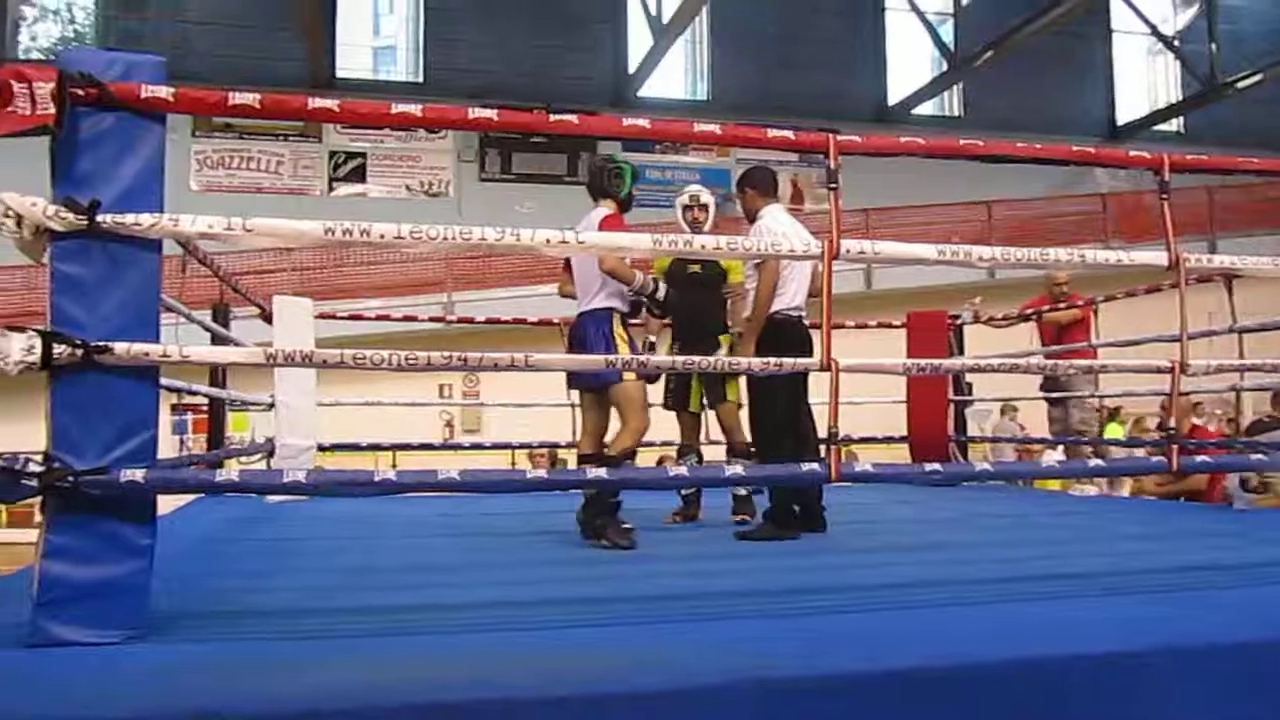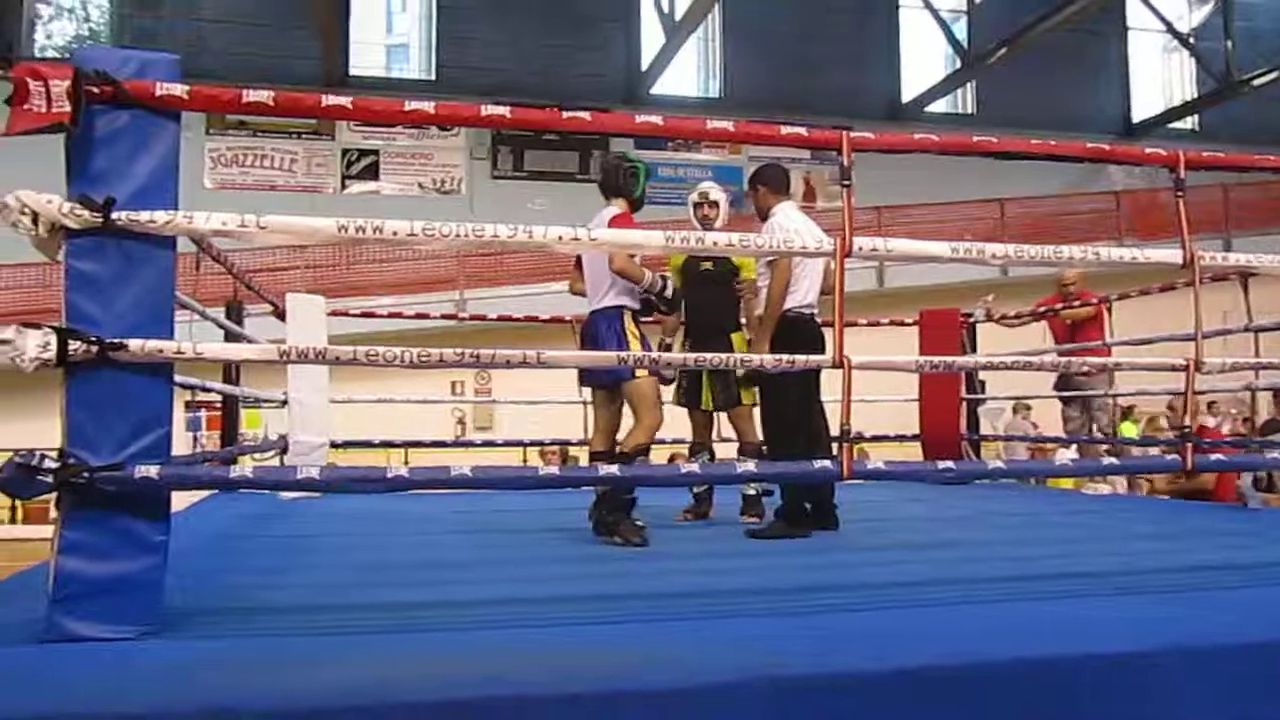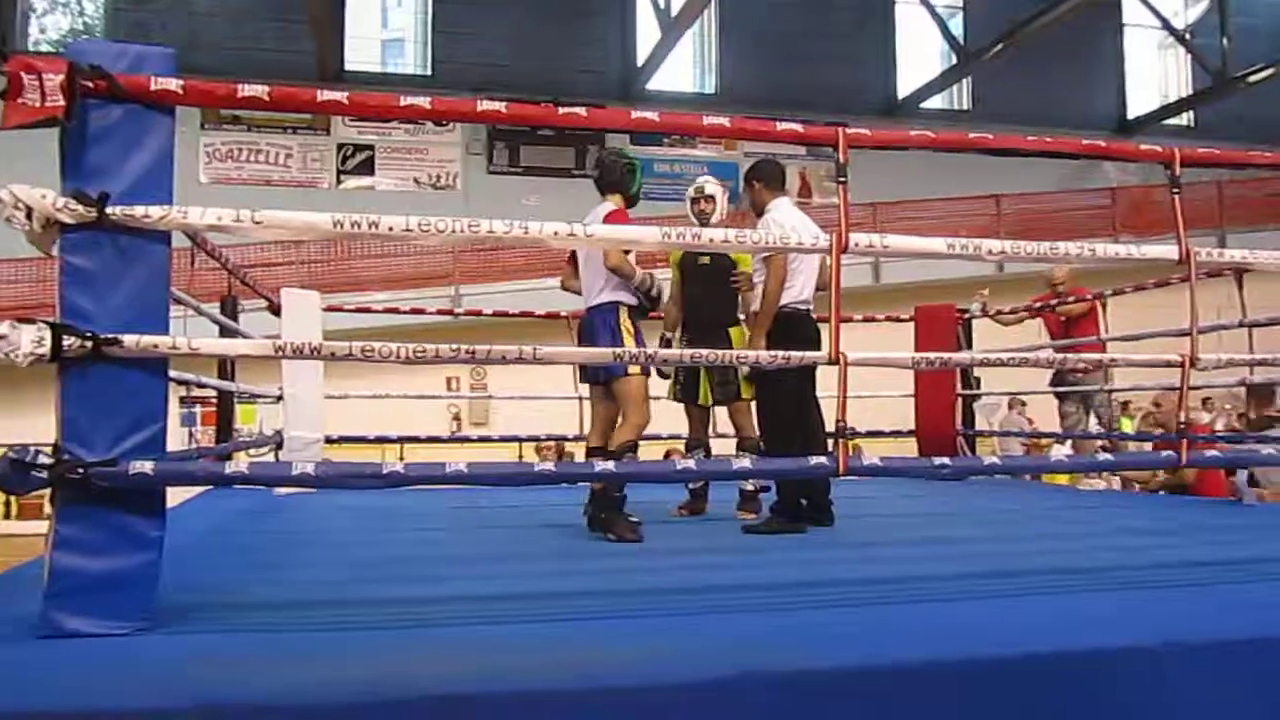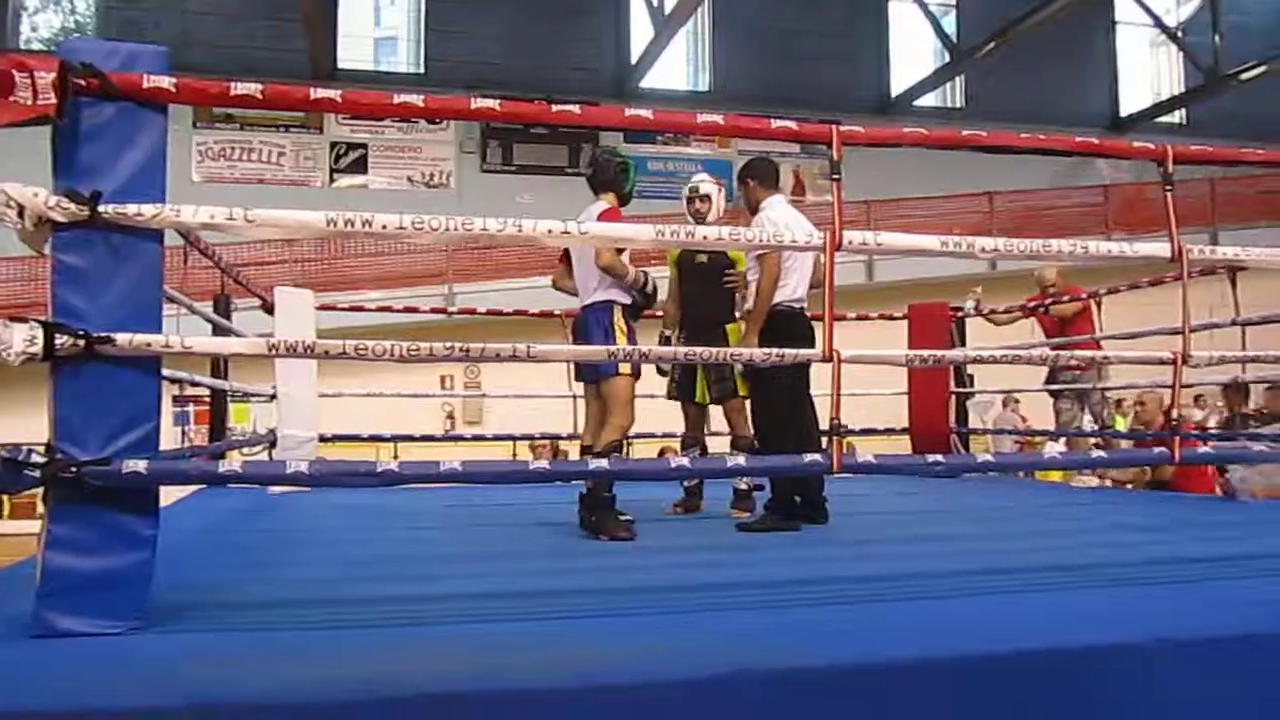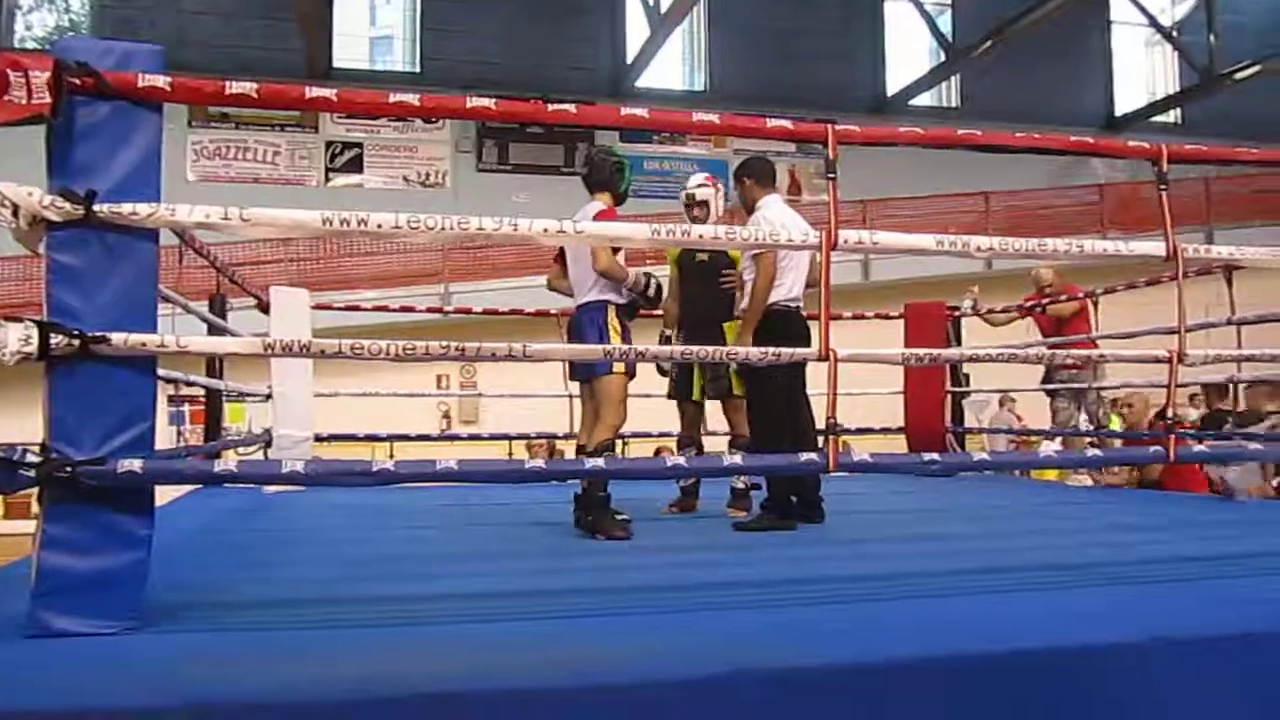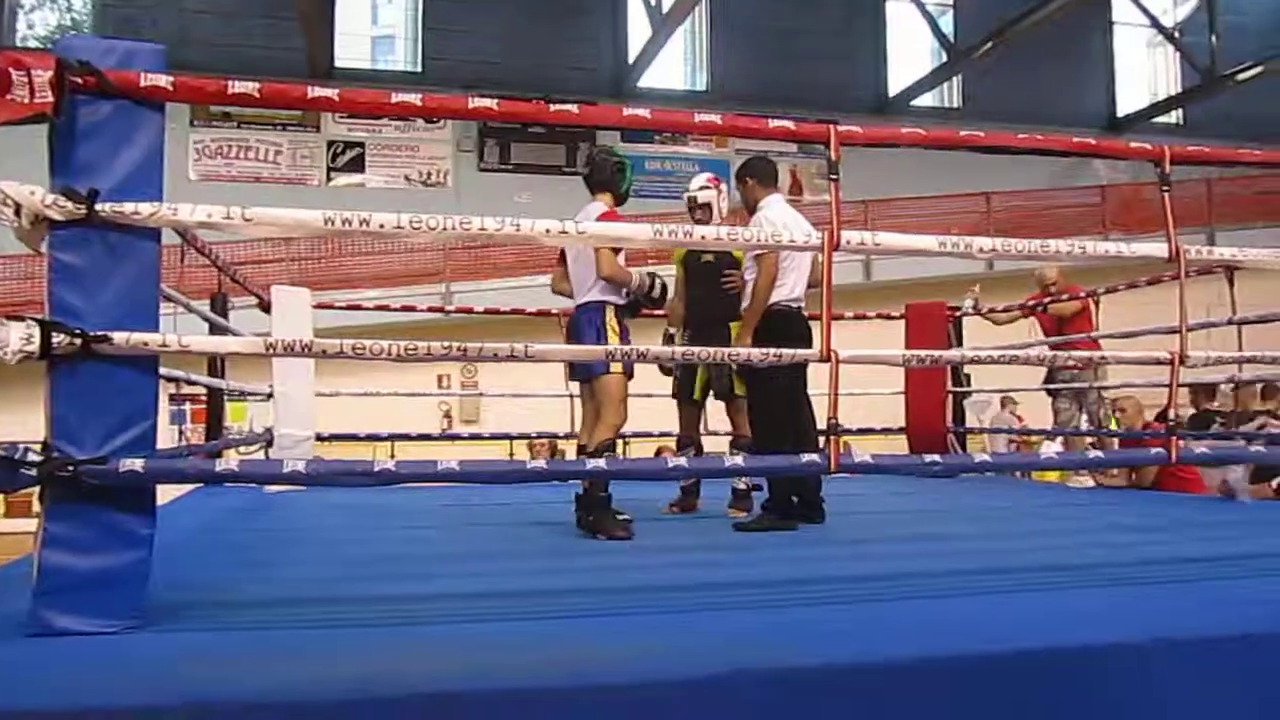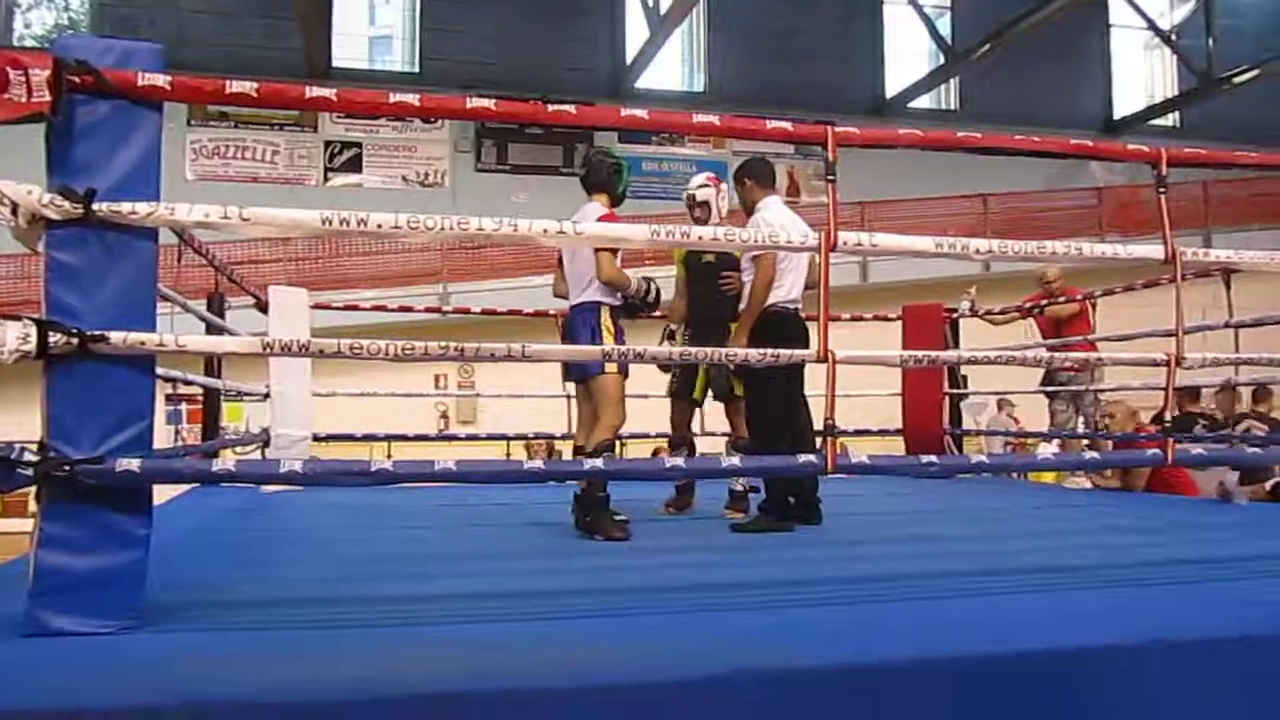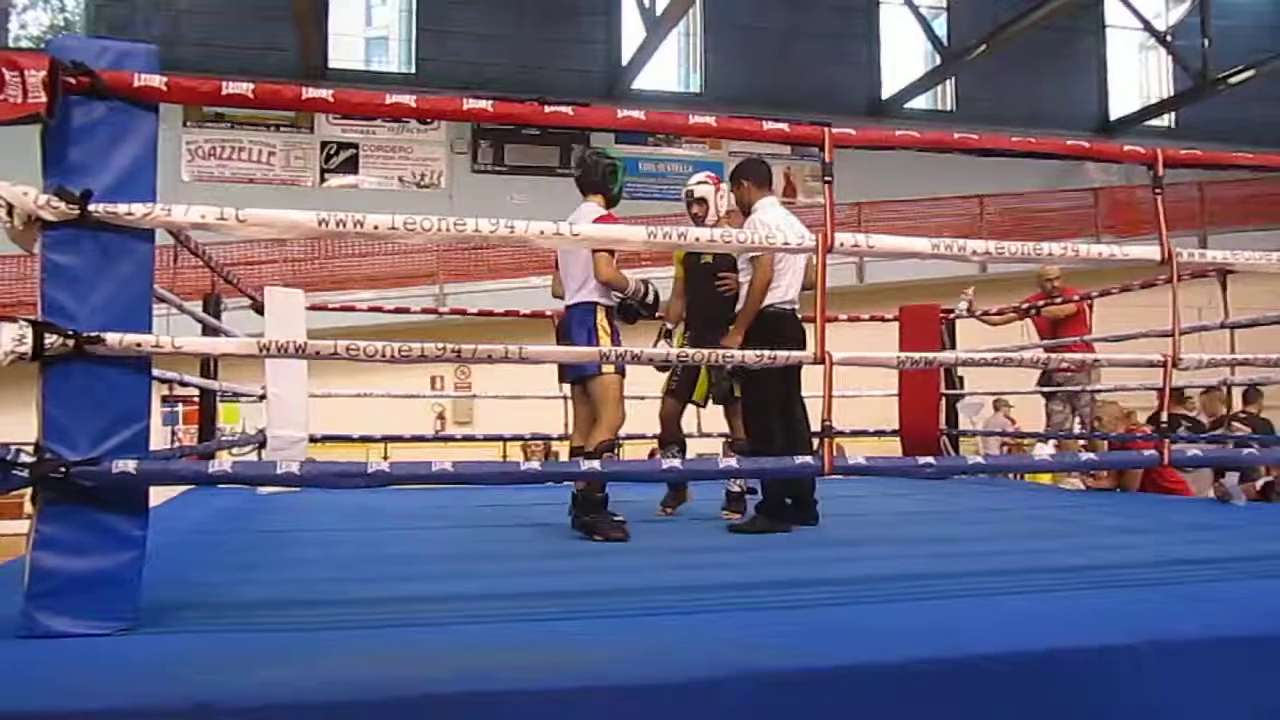
dt=0.1s
person 1, frame 1
left shoulder: (583, 227)
right shoulder: (610, 218)
left elbow: (568, 285)
right elbow: (610, 263)
right wrist: (647, 285)
left hip: (584, 326)
right hip: (606, 326)
left knee: (593, 428)
right knee: (636, 421)
left ankle: (593, 511)
right ankle: (600, 509)
person 1, frame 2
left shoulder: (595, 224)
right shoulder: (620, 217)
left elbow: (577, 283)
right elbow: (619, 263)
right wrist: (655, 284)
left hip: (596, 322)
right hip: (618, 323)
left knee: (605, 425)
right knee: (649, 418)
left ankle: (604, 508)
right ankle: (615, 505)
person 1, frame 3
left shoulder: (588, 221)
right shoulder: (615, 214)
left elbow: (568, 279)
right elbow: (614, 260)
right wrist: (644, 281)
left hip: (594, 320)
right hip: (615, 319)
left knee: (603, 422)
right knee: (636, 417)
left ankle: (600, 504)
right ankle: (606, 504)
person 1, frame 4
left shoulder: (581, 220)
right shoulder: (609, 213)
left elbow: (560, 279)
right elbow: (605, 259)
right wrist: (638, 279)
left hip: (588, 318)
right hip: (609, 317)
left knee: (596, 420)
right knee: (620, 419)
left ankle: (593, 504)
right ankle: (597, 504)
person 1, frame 5
left shoulder: (577, 219)
right shoulder: (605, 214)
left elbow: (554, 279)
right elbow: (603, 264)
right wrist: (637, 281)
left hip: (583, 318)
right hip: (603, 319)
left knee: (592, 420)
right knee: (611, 417)
left ankle: (589, 505)
right ankle: (593, 504)
person 1, frame 6
left shoulder: (577, 220)
right shoulder: (607, 216)
left elbow: (559, 281)
right elbow: (607, 268)
right wrist: (642, 283)
left hip: (582, 318)
right hip: (603, 318)
left knee: (592, 420)
right knee: (612, 418)
left ankle: (590, 504)
right ankle: (595, 504)
person 1, frame 7
left shoulder: (574, 222)
right shoulder: (605, 218)
left elbow: (559, 287)
right elbow: (607, 273)
right wrist: (639, 288)
left hip: (576, 319)
right hip: (596, 320)
left knee: (588, 421)
right knee: (611, 417)
left ankle: (587, 505)
right ankle: (592, 505)
person 1, frame 8
left shoulder: (570, 223)
right shoulder: (602, 219)
right elbow: (605, 274)
right wrist: (637, 290)
left hip: (572, 319)
right hip: (593, 320)
left knee: (584, 422)
right knee: (610, 417)
left ankle: (583, 505)
right ankle: (591, 505)
person 2, frame 1
left shoulder: (766, 225)
right shoulder: (798, 228)
left elbow: (768, 282)
left wrist: (749, 338)
left hip: (773, 332)
right hip: (796, 330)
left knee: (772, 426)
right knee: (797, 422)
left ankle: (781, 517)
right ankle: (809, 512)
person 2, frame 2
left shoulder: (778, 222)
right shoulder: (810, 225)
left elbow: (781, 279)
left wrist: (763, 337)
left hip: (786, 329)
right hip: (808, 327)
left knee: (784, 424)
right knee: (809, 420)
left ankle: (793, 515)
right ankle: (821, 510)
person 2, frame 3
left shoulder: (773, 219)
right shoulder: (807, 222)
left elbow: (777, 275)
left wrist: (759, 334)
left hip: (782, 326)
right hip: (804, 323)
left knee: (779, 420)
right knee: (805, 416)
left ankle: (789, 511)
right ankle: (817, 505)
person 2, frame 4
left shoulder: (768, 216)
right shoulder: (801, 220)
left elbow: (771, 273)
left wrist: (752, 332)
left hip: (775, 324)
right hip: (798, 321)
left knee: (773, 418)
right knee: (799, 414)
left ankle: (783, 508)
right ankle: (811, 503)
person 2, frame 5
left shoulder: (763, 216)
right shoulder: (796, 219)
left elbow: (766, 274)
left wrist: (746, 331)
left hip: (771, 323)
right hip: (793, 320)
left knee: (769, 417)
right knee: (794, 412)
left ankle: (779, 508)
right ankle: (807, 502)
person 2, frame 6
left shoulder: (766, 216)
right shoulder: (798, 219)
left elbow: (768, 274)
left wrist: (746, 331)
left hip: (772, 323)
right hip: (795, 320)
left knee: (770, 417)
right knee: (796, 412)
left ankle: (780, 508)
right ankle: (808, 502)
person 2, frame 7
left shoulder: (763, 218)
right shoulder: (796, 221)
left elbow: (766, 276)
left wrist: (742, 332)
left hip: (769, 324)
right hip: (792, 322)
left knee: (767, 418)
right knee: (793, 414)
left ankle: (777, 509)
right ankle: (805, 504)
person 2, frame 8
left shoulder: (760, 218)
right shoulder: (792, 221)
left elbow: (764, 276)
left wrist: (738, 330)
left hip: (765, 325)
right hip: (789, 323)
left knee: (764, 419)
right knee: (790, 414)
left ankle: (774, 510)
right ankle: (802, 504)
person 3, frame 1
left shoulder: (727, 255)
right shoulder: (667, 258)
left elbow: (738, 304)
left wrist: (736, 340)
right wrist: (649, 344)
left hip: (717, 345)
right hip: (682, 348)
left knee: (729, 419)
right knee: (688, 429)
left ankle: (742, 499)
right ankle: (690, 502)
person 3, frame 2
left shoulder: (740, 252)
right shoulder: (681, 255)
left elbow: (753, 300)
left wrist: (753, 341)
right wrist: (665, 345)
left hip: (729, 343)
right hip: (694, 345)
left knee: (742, 421)
right knee: (700, 427)
left ankle: (753, 499)
right ankle: (702, 499)
person 3, frame 3
right shoulder: (681, 250)
left elbow: (752, 298)
right wrist: (666, 341)
left hip: (727, 338)
right hip: (692, 340)
left knee: (741, 416)
right knee: (697, 422)
left ankle: (750, 494)
right ankle: (697, 495)
person 3, frame 4
left shoulder: (736, 244)
right shoulder: (679, 248)
right wrist: (666, 339)
left hip: (724, 335)
right hip: (689, 338)
left knee: (736, 414)
right knee: (693, 421)
left ankle: (743, 493)
right ankle: (692, 493)
person 3, frame 5
right shoulder: (679, 248)
right wrist: (665, 338)
left hip: (724, 336)
right hip: (688, 337)
left knee: (735, 414)
right knee: (689, 420)
left ankle: (740, 493)
right ankle: (688, 492)
person 3, frame 6
right shoulder: (685, 247)
right wrist: (670, 337)
left hip: (728, 335)
right hip: (693, 337)
left knee: (738, 414)
right knee: (688, 419)
left ankle: (742, 493)
right ankle: (689, 492)
person 3, frame 7
right shoulder: (686, 247)
right wrist: (670, 334)
left hip: (729, 337)
right hip: (693, 337)
left knee: (738, 417)
right knee: (679, 417)
left ankle: (738, 495)
right ankle: (683, 490)
person 3, frame 8
right shoulder: (685, 247)
right wrist: (666, 333)
left hip: (728, 338)
right hip: (693, 338)
left knee: (736, 417)
right knee: (669, 414)
left ankle: (736, 496)
right ankle: (676, 487)
person 4, frame 1
left shoulder: (1079, 303)
right shoulder: (1038, 304)
left elbow: (1063, 318)
right elbow: (1005, 321)
left wrist: (1036, 316)
right wrist: (979, 317)
left hip: (1082, 372)
right hip: (1056, 376)
left knee: (1080, 424)
right knee: (1064, 431)
person 4, frame 2
left shoulder: (1091, 300)
right shoulder: (1050, 303)
left elbow: (1077, 314)
right elbow: (1017, 320)
left wrist: (1050, 313)
left hip: (1096, 372)
right hip: (1070, 375)
left knee: (1106, 426)
right knee: (1078, 431)
person 4, frame 3
left shoulder: (1084, 296)
right shoulder: (1043, 302)
left elbow: (1072, 311)
right elbow: (1010, 319)
left wrist: (1049, 307)
right wrist: (986, 310)
left hip: (1095, 370)
right hip: (1068, 373)
left knee: (1109, 424)
right knee: (1076, 428)
person 4, frame 4
left shoulder: (1078, 294)
right shoulder: (1037, 301)
left elbow: (1066, 311)
right elbow: (1003, 319)
left wrist: (1041, 308)
right wrist: (980, 308)
left hip: (1090, 367)
right hip: (1063, 371)
left knee: (1104, 422)
right knee: (1070, 426)
person 4, frame 5
left shoulder: (1075, 294)
right shoulder: (1033, 301)
left elbow: (1063, 311)
right elbow: (1000, 319)
left wrist: (1039, 308)
right wrist: (977, 308)
left hip: (1087, 366)
right hip: (1060, 370)
left knee: (1100, 420)
right knee: (1065, 424)
person 4, frame 6
left shoulder: (1078, 294)
right shoulder: (1037, 301)
left elbow: (1065, 310)
right elbow: (1002, 318)
left wrist: (1040, 308)
right wrist: (979, 308)
left hip: (1089, 368)
right hip: (1062, 371)
left knee: (1101, 422)
right knee: (1068, 426)
person 4, frame 7
left shoulder: (1076, 296)
right shoulder: (1035, 302)
left elbow: (1063, 314)
right elbow: (1001, 319)
left wrist: (1035, 310)
right wrist: (975, 309)
left hip: (1085, 370)
right hip: (1059, 373)
left knee: (1096, 424)
right knee: (1065, 426)
right ankle: (1076, 475)
person 4, frame 8
left shoulder: (1075, 296)
right shoulder: (1033, 302)
left elbow: (1059, 312)
right elbow: (998, 319)
left wrist: (1032, 309)
left hip: (1083, 370)
right hip: (1056, 374)
left knee: (1092, 424)
right knee: (1060, 427)
